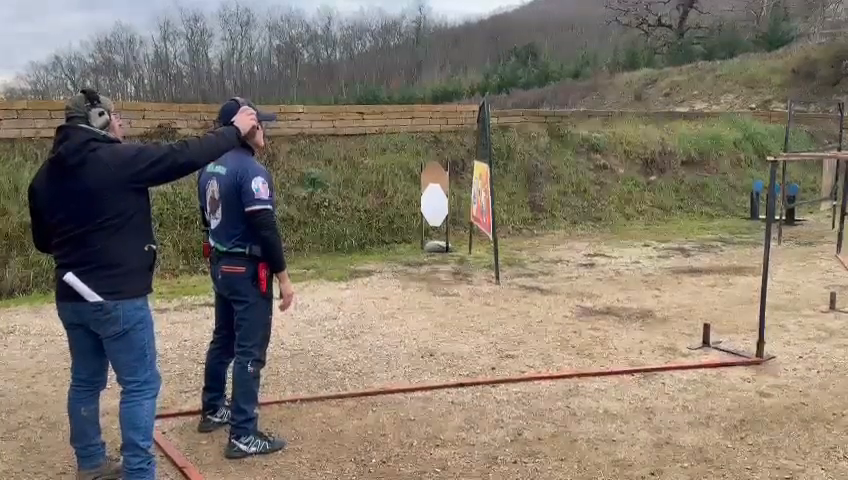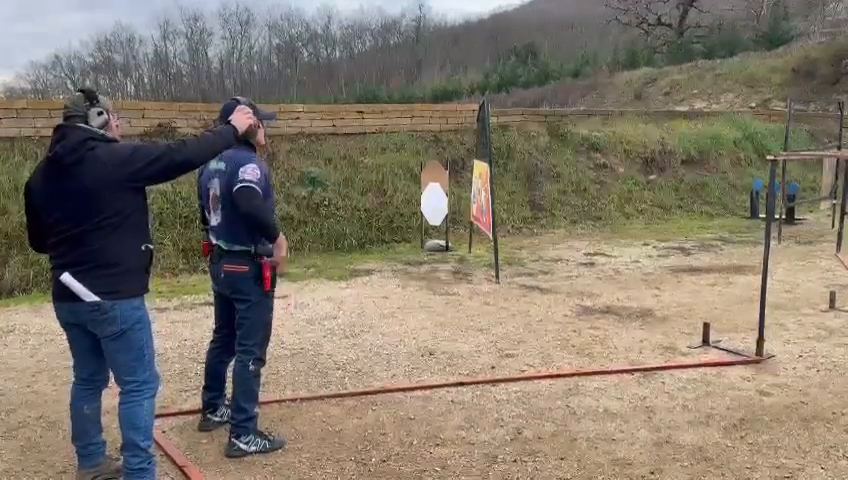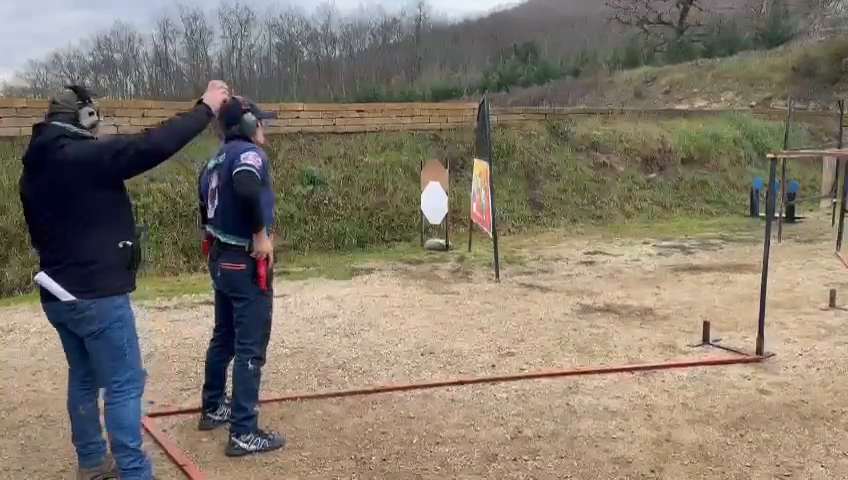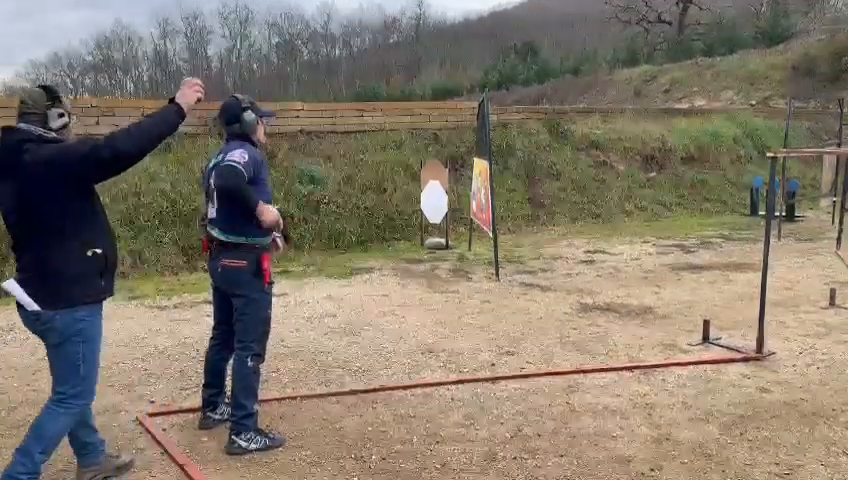
dt=0.3s
person 1, frame 1
left shoulder: (46, 174)
right shoulder: (117, 161)
left elbow: (43, 240)
right elbow: (185, 156)
right wrist: (235, 130)
left hip: (71, 297)
right hip: (117, 298)
left knee: (85, 381)
right knee: (140, 385)
person 1, frame 2
left shoulder: (43, 174)
right shoulder: (115, 160)
left elbow: (38, 240)
right elbow: (181, 155)
right wrist: (232, 128)
left hip: (68, 297)
right hip: (114, 297)
left knee: (88, 380)
right knee: (139, 385)
person 1, frame 3
left shoulder: (37, 167)
right shoulder: (86, 157)
right elbow: (152, 145)
right wrist: (205, 107)
left hip: (60, 294)
right hip: (97, 295)
left knee: (85, 379)
right knee: (125, 383)
person 1, frame 4
right shoulder: (53, 160)
right elbow: (120, 148)
right wrist: (178, 107)
left hip: (45, 297)
right hip: (69, 300)
left knee: (72, 387)
right knee: (73, 395)
person 2, frame 1
left shoulder: (210, 168)
right shoulder: (251, 170)
right elbow: (265, 228)
right wrist: (283, 276)
left hip: (220, 266)
right hip: (248, 270)
left knee: (223, 340)
right knee: (249, 352)
left ankle: (213, 411)
right ankle: (243, 436)
person 2, frame 2
left shoulder: (212, 166)
right shoulder: (249, 163)
right elbow: (249, 205)
right wrist: (277, 239)
left hip: (221, 263)
right hip: (249, 268)
left knee: (223, 339)
right knee: (250, 351)
left ankle: (213, 410)
right ankle: (243, 435)
person 2, frame 3
left shoulder: (214, 163)
right shoulder: (251, 153)
left elbow: (206, 214)
right elbow: (246, 189)
right wrist: (260, 234)
left hip: (220, 260)
right hip: (246, 265)
left knee: (224, 337)
right knee: (251, 349)
left ankle: (213, 408)
right ankle: (243, 434)
person 2, frame 4
left shoulder: (218, 159)
right shoulder: (246, 152)
right elbow: (229, 182)
left wrist: (264, 231)
right wrist: (261, 208)
left hip: (220, 257)
right hip: (246, 262)
left knee: (223, 336)
right knee: (249, 347)
left ankle: (212, 408)
right ankle: (243, 433)
